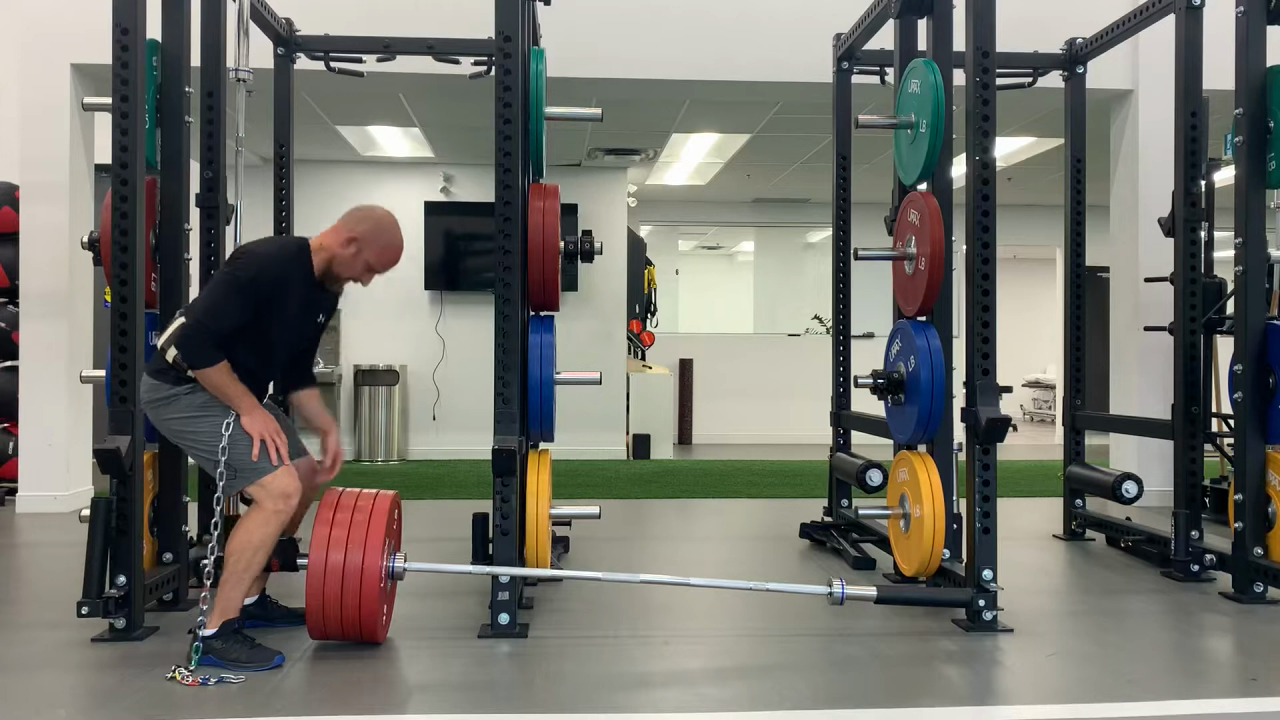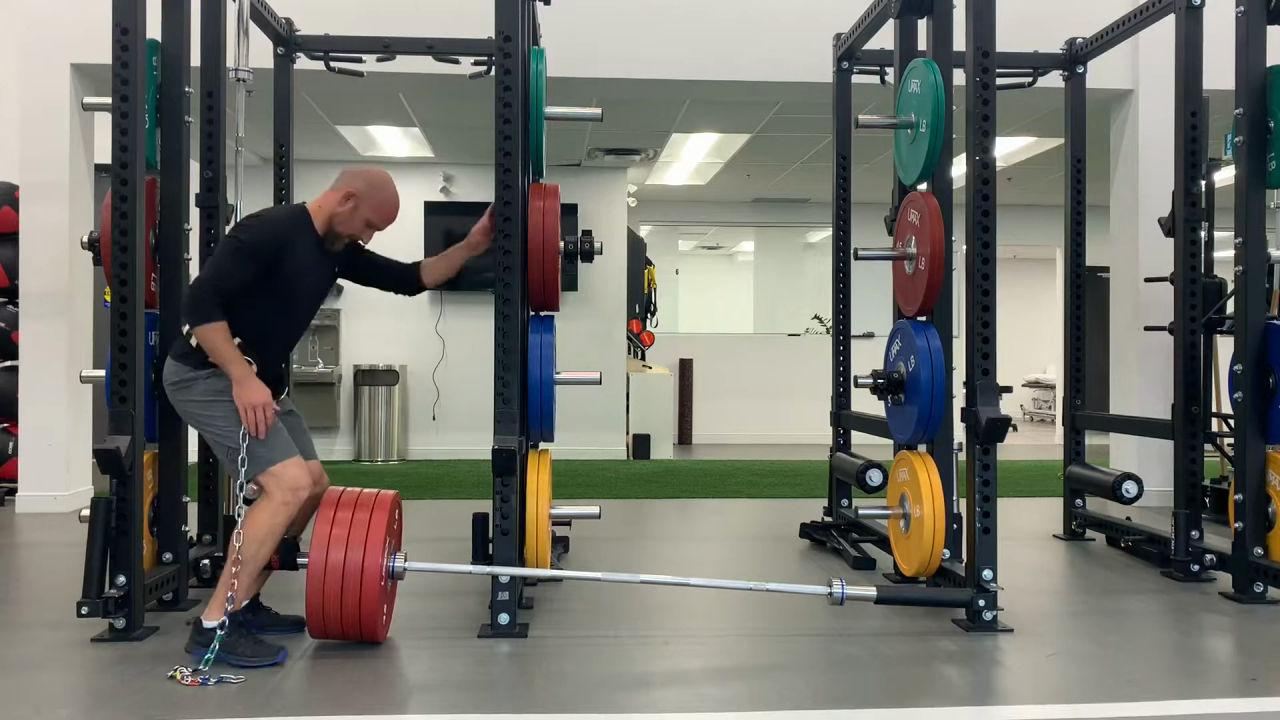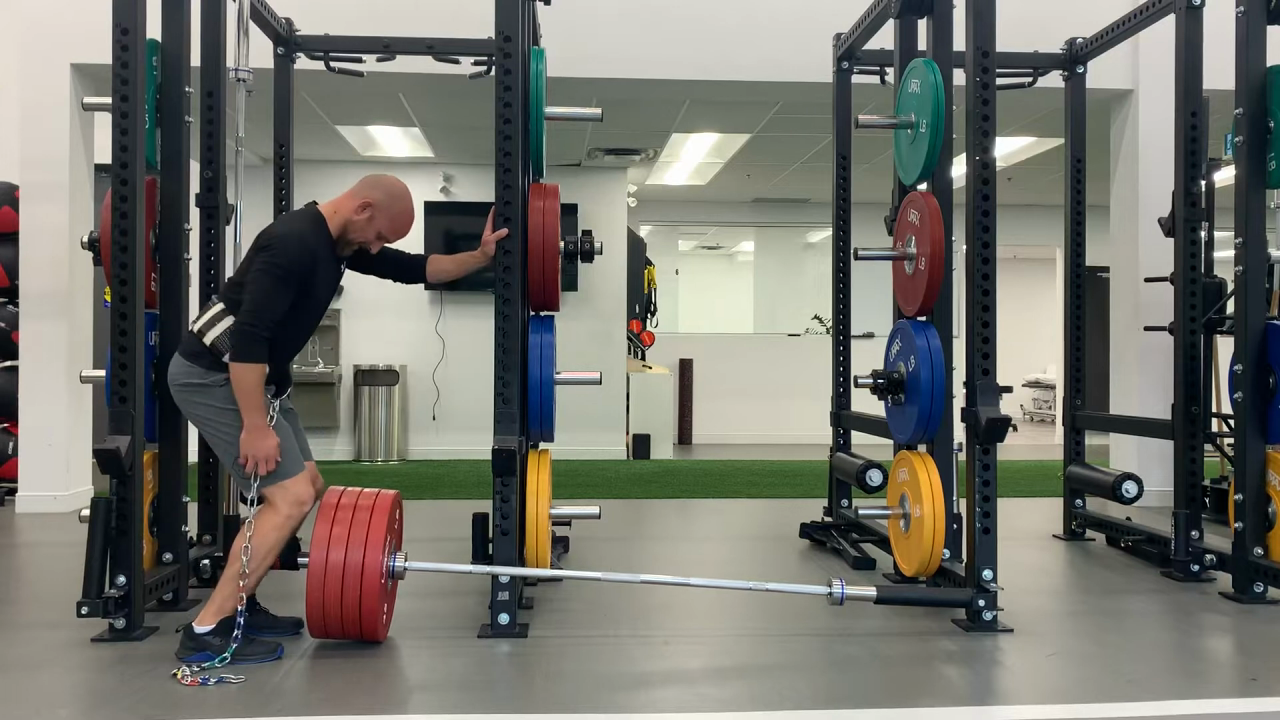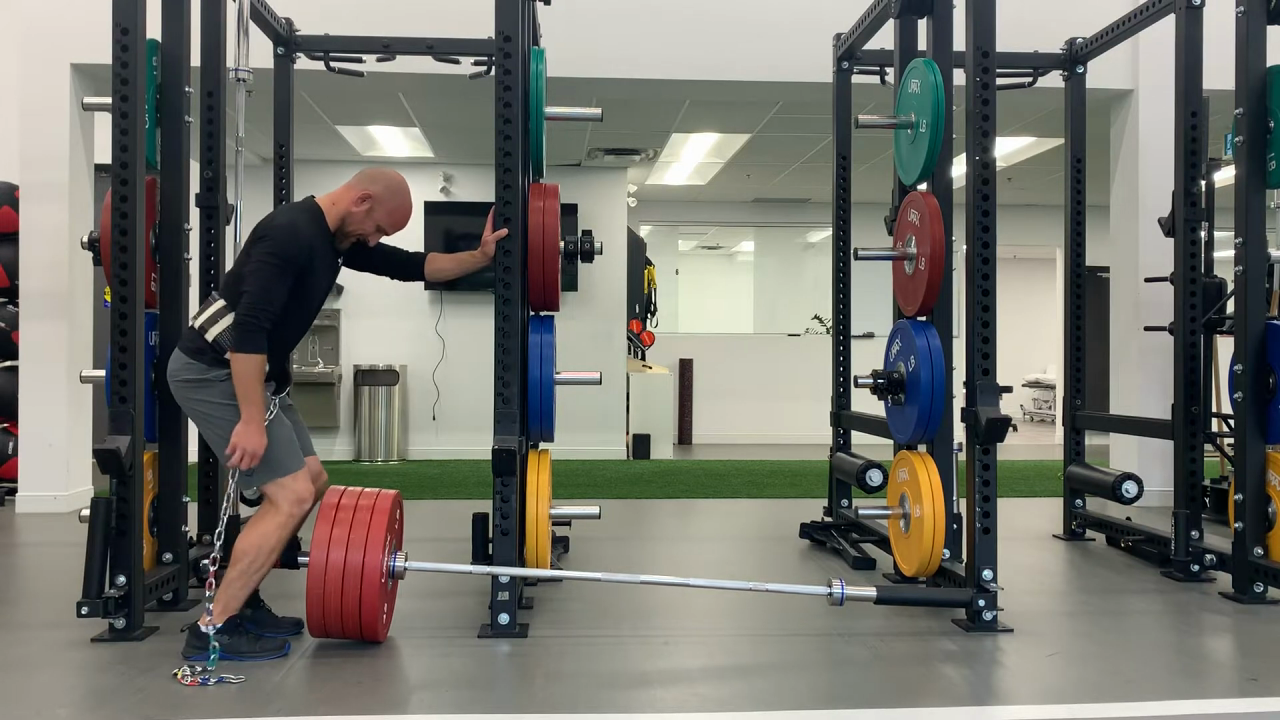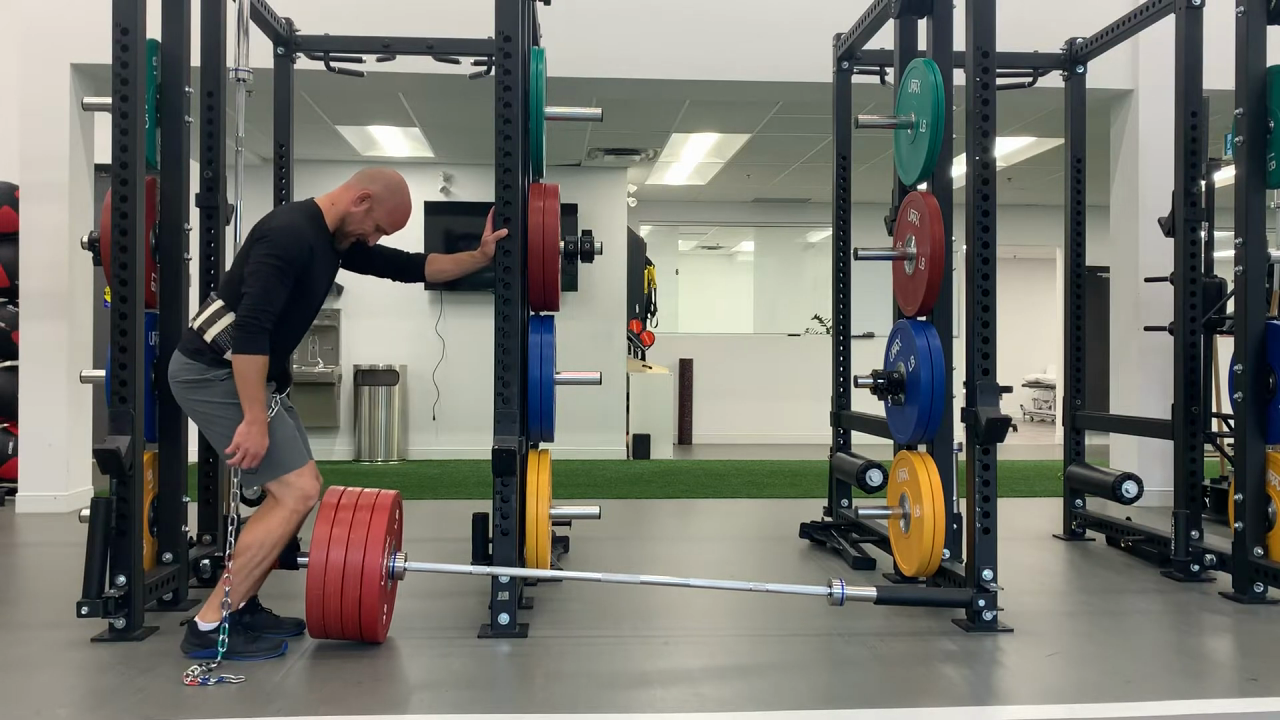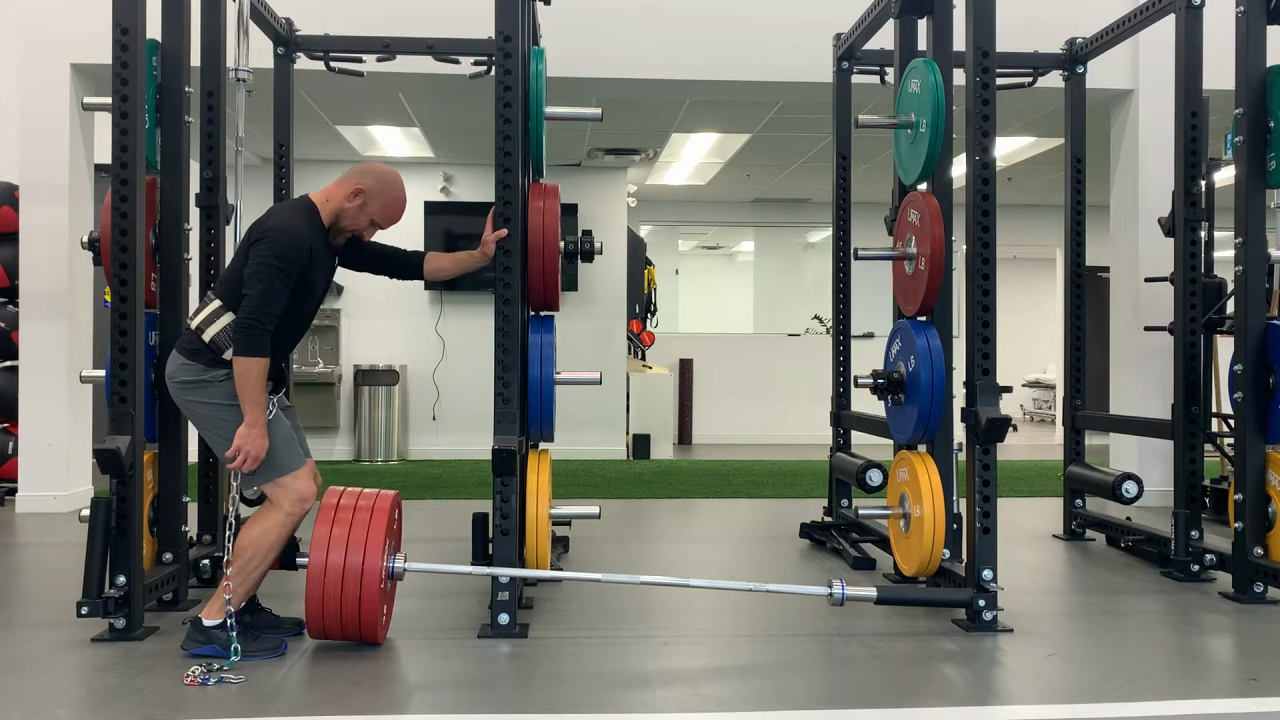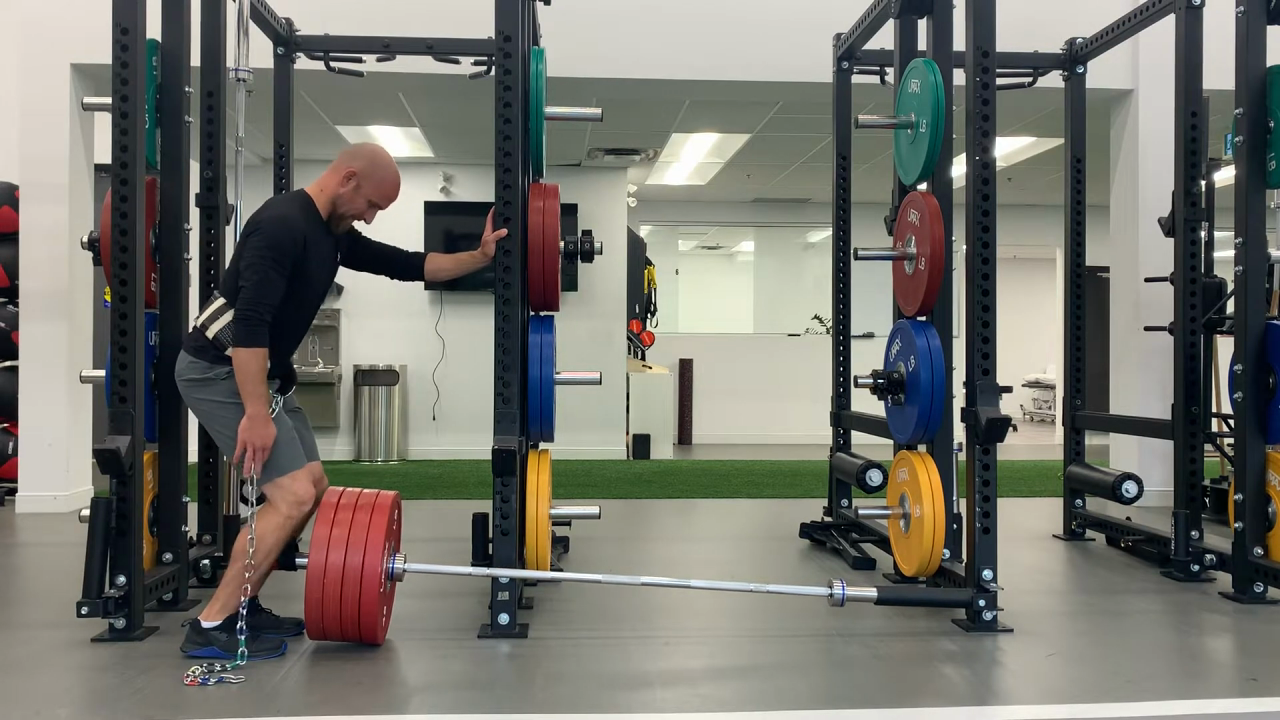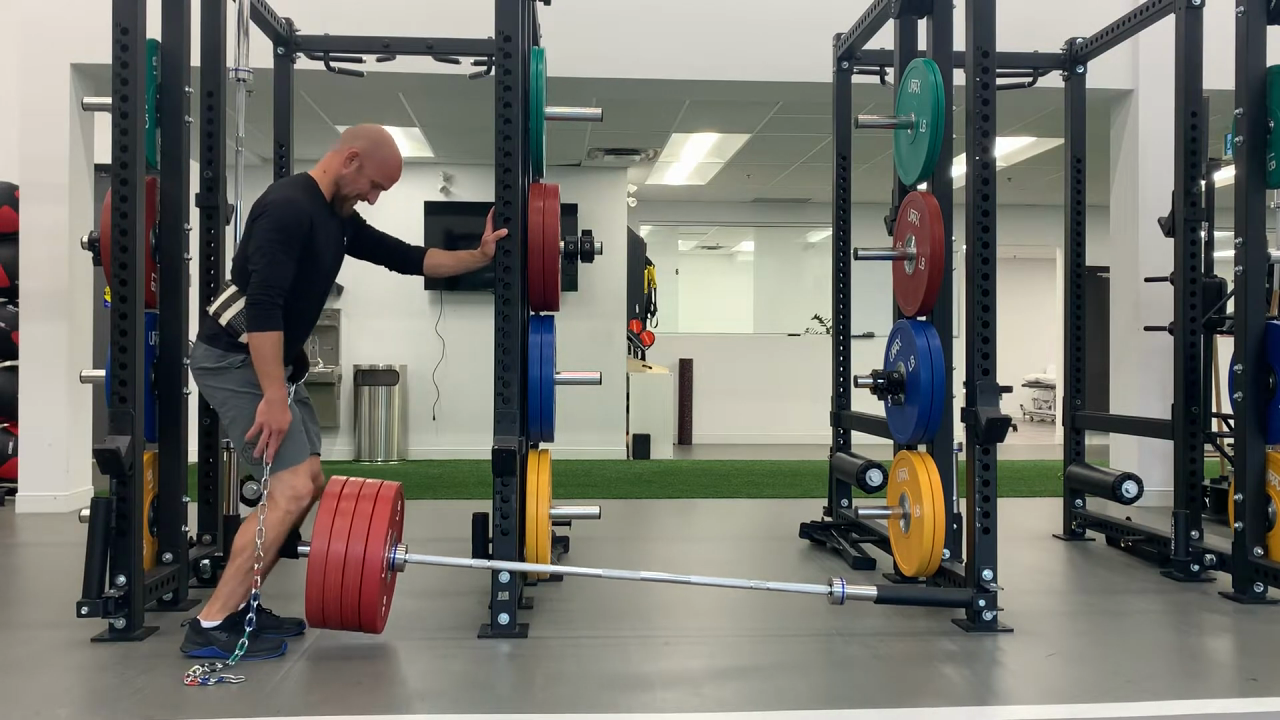
dt=0.5s
person 1, frame 1
left shoulder: (323, 294)
right shoulder: (268, 264)
left elbow: (296, 375)
right elbow: (195, 339)
left wrist: (329, 430)
right wrist: (250, 409)
left hip: (235, 388)
right hip: (181, 387)
left knee: (305, 479)
right knee: (280, 492)
left ankle: (249, 598)
right ankle: (215, 632)
person 1, frame 2
left shoulder: (335, 249)
right shoulder: (271, 230)
left elbow: (406, 279)
right elbow: (201, 301)
left wrist: (469, 249)
right wrist: (241, 378)
left hip: (257, 380)
right hip: (208, 376)
left knee: (311, 488)
right knee: (289, 486)
left ankle: (241, 606)
right ankle: (212, 623)
person 1, frame 3
left shoulder: (337, 242)
right shoulder: (295, 241)
left elbow: (411, 269)
right elbow: (248, 335)
left wrist: (480, 257)
right wrist: (256, 426)
left hip: (251, 376)
right hip: (213, 375)
left knee: (306, 487)
right knee: (291, 497)
left ankle: (239, 605)
right ankle: (207, 630)
person 1, frame 4
left shoulder: (336, 238)
right shoulder: (292, 232)
left elbow: (410, 266)
right elbow: (251, 326)
left wrist: (480, 256)
right wrist: (252, 422)
left hip: (247, 371)
right hip: (213, 371)
left knee: (311, 484)
right knee: (292, 495)
left ankle: (242, 603)
right ankle: (212, 629)
person 1, frame 5
left shoulder: (334, 239)
right shoulder: (290, 232)
left elbow: (407, 268)
right elbow: (249, 327)
left wrist: (480, 257)
right wrist: (255, 421)
left hip: (248, 372)
right hip: (215, 371)
left knee: (302, 490)
right knee: (298, 492)
left ankle: (239, 606)
right ankle: (210, 625)
person 1, frame 6
left shoulder: (329, 237)
right shoulder: (288, 232)
left elbow: (403, 264)
right elbow: (252, 329)
left wrist: (478, 257)
right wrist: (254, 423)
left hip: (246, 372)
right hip: (212, 372)
left knee: (305, 487)
right knee: (294, 494)
left ankle: (240, 606)
right ankle: (212, 624)
person 1, frame 7
left shoulder: (331, 234)
right shoulder: (283, 224)
left elbow: (404, 265)
right elbow: (248, 322)
left wrist: (479, 257)
right wrist: (256, 414)
left hip: (258, 371)
right hip: (220, 370)
left knee: (312, 489)
right knee: (292, 495)
left ankle: (239, 606)
right ankle: (211, 626)
person 1, frame 8
left shoulder: (337, 218)
right shoulder: (289, 206)
left elbow: (405, 258)
right elbow: (262, 306)
left wrist: (478, 257)
right wrist: (273, 397)
left hip: (270, 360)
right hip: (234, 358)
left knee: (307, 484)
right knee: (290, 491)
left ankle: (238, 608)
right ankle: (210, 626)
